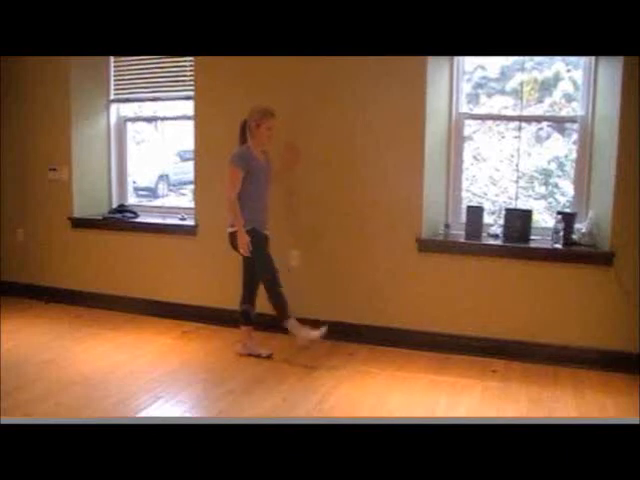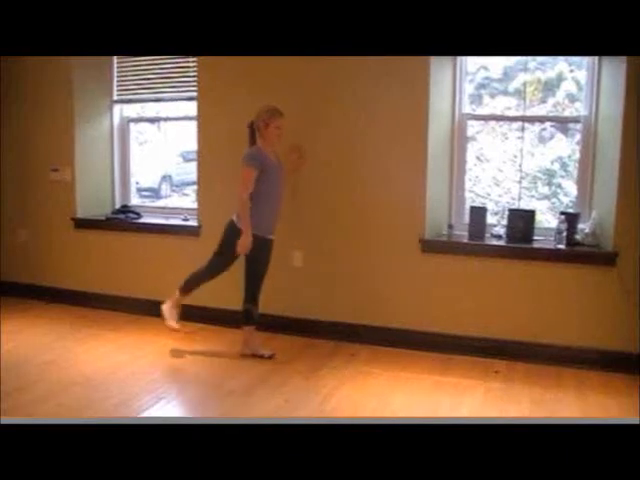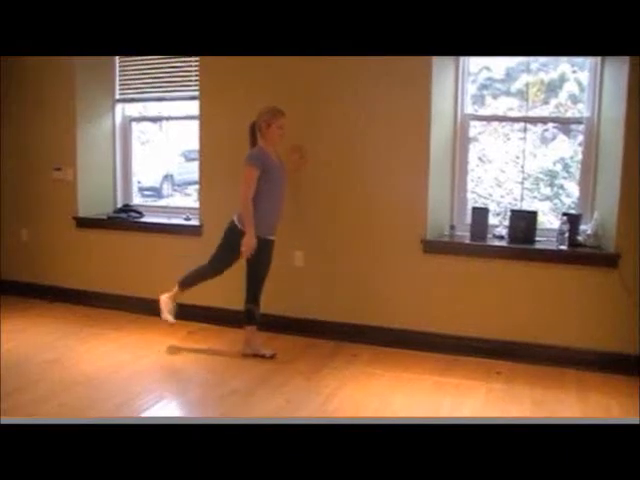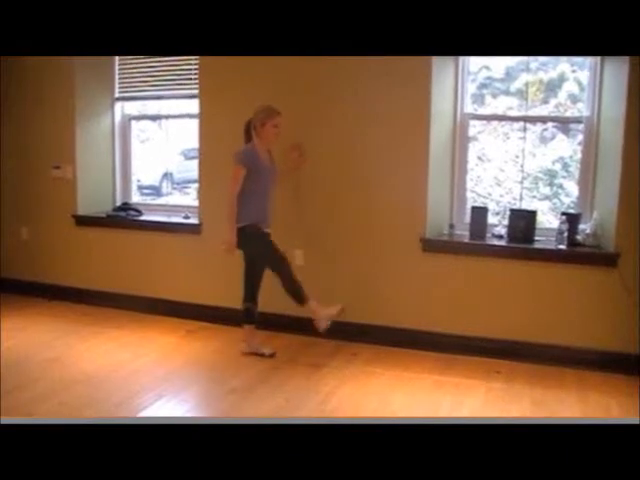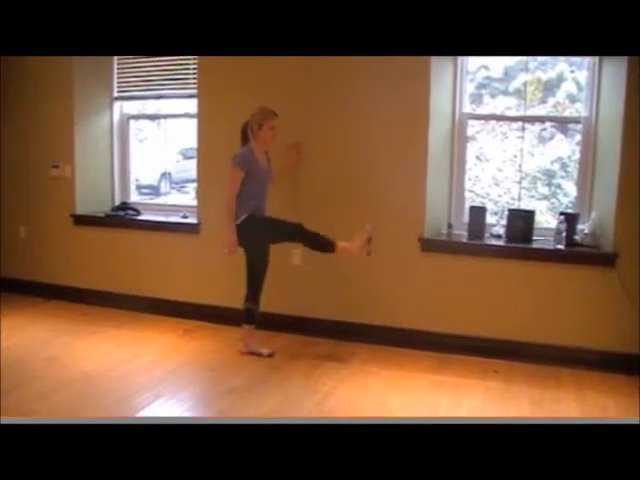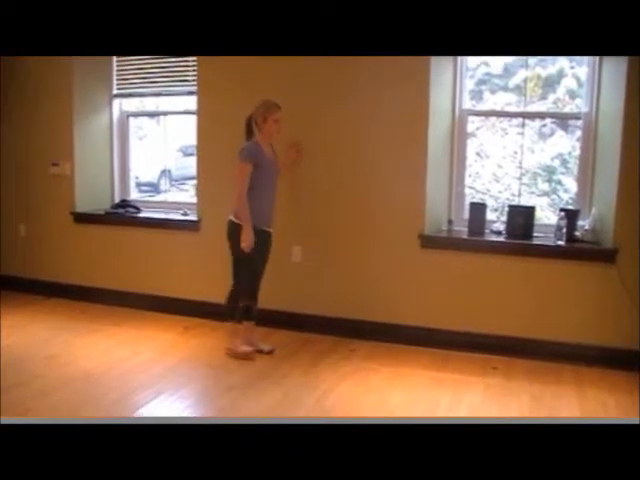
dt=0.3s
person 1, frame 1
left shoulder: (263, 155)
right shoulder: (240, 156)
right elbow: (231, 196)
right wrist: (241, 232)
left hip: (258, 232)
right hip: (242, 230)
left knee: (252, 286)
right knee: (270, 276)
left ankle: (246, 342)
right ankle: (295, 329)
person 1, frame 2
left shoulder: (275, 156)
right shoulder: (254, 155)
right elbow: (244, 195)
left wrist: (291, 166)
right wrist: (246, 232)
left hip: (266, 234)
right hip: (245, 229)
left knee: (254, 288)
right knee: (213, 268)
left ankle: (250, 342)
right ankle: (173, 303)
person 1, frame 3
left shoulder: (275, 156)
right shoulder: (257, 156)
right elbow: (246, 196)
left wrist: (292, 166)
right wrist: (250, 234)
left hip: (267, 235)
right hip: (246, 229)
left knee: (255, 288)
right knee: (214, 268)
left ankle: (251, 341)
right ankle: (171, 297)
person 1, frame 4
left shoulder: (267, 153)
right shoulder: (245, 154)
right elbow: (233, 194)
left wrist: (292, 165)
right wrist: (231, 230)
left hip: (259, 227)
right hip: (244, 226)
left knee: (253, 284)
right knee: (281, 264)
left ankle: (250, 340)
right ankle: (315, 311)
person 1, frame 5
left shoulder: (265, 156)
right shoulder: (243, 157)
right elbow: (231, 196)
left wrist: (289, 165)
right wrist: (231, 232)
left hip: (256, 223)
right hip: (245, 223)
left knee: (256, 284)
right knee: (296, 231)
left ankle: (248, 340)
right ankle: (351, 248)
person 1, frame 6
left shoulder: (270, 150)
right shoulder: (250, 149)
right elbow: (241, 191)
left wrist: (287, 162)
right wrist: (247, 229)
left hip: (263, 227)
right hip: (244, 225)
left knee: (253, 281)
right knee: (243, 280)
left ankle: (249, 336)
right ankle: (236, 339)
